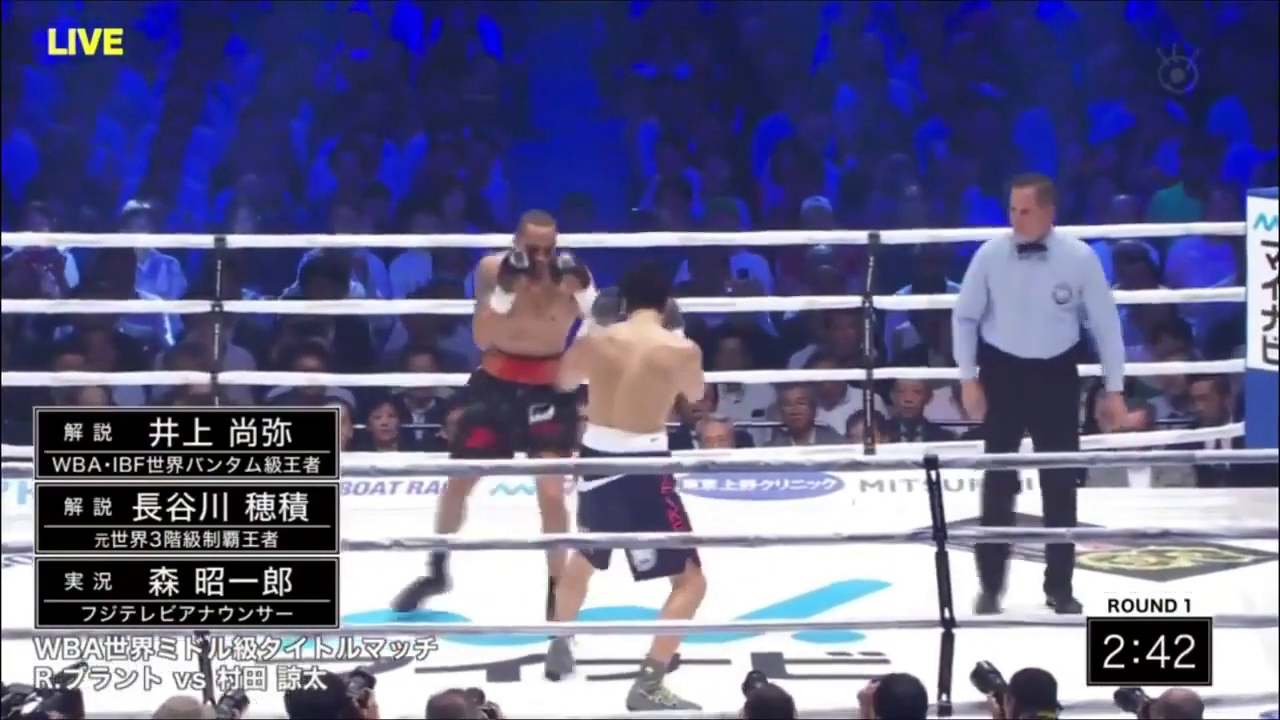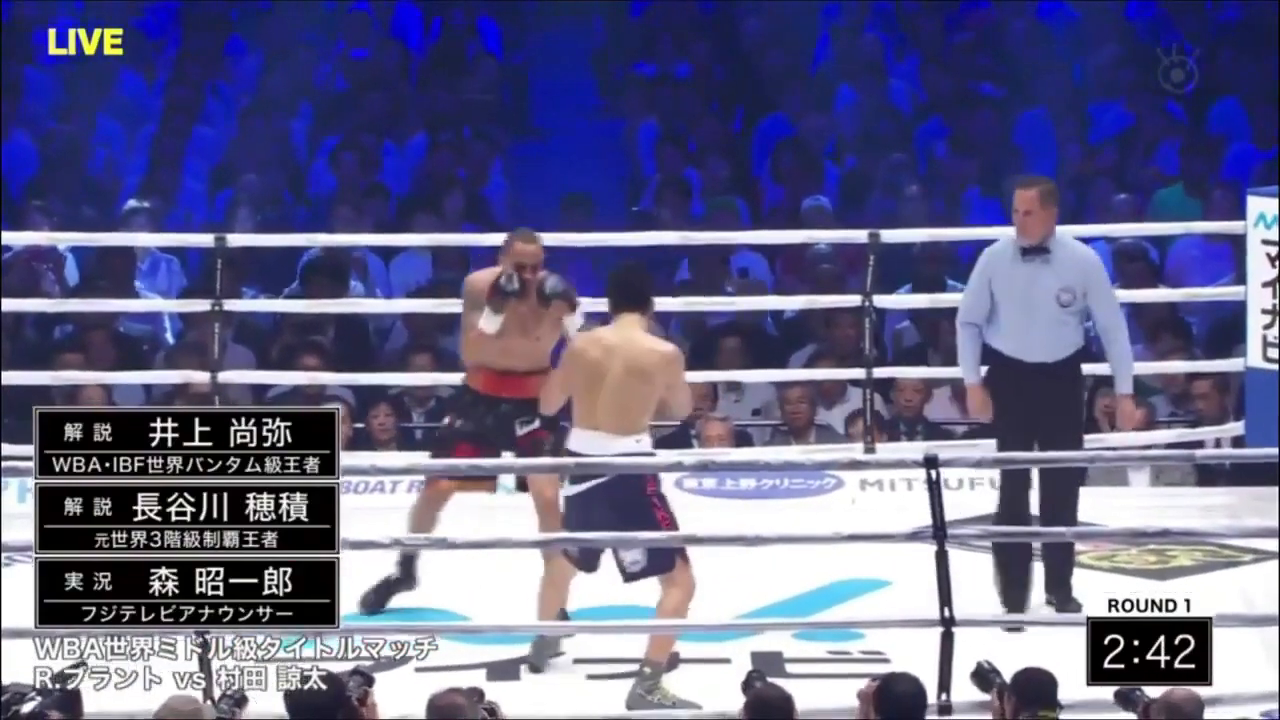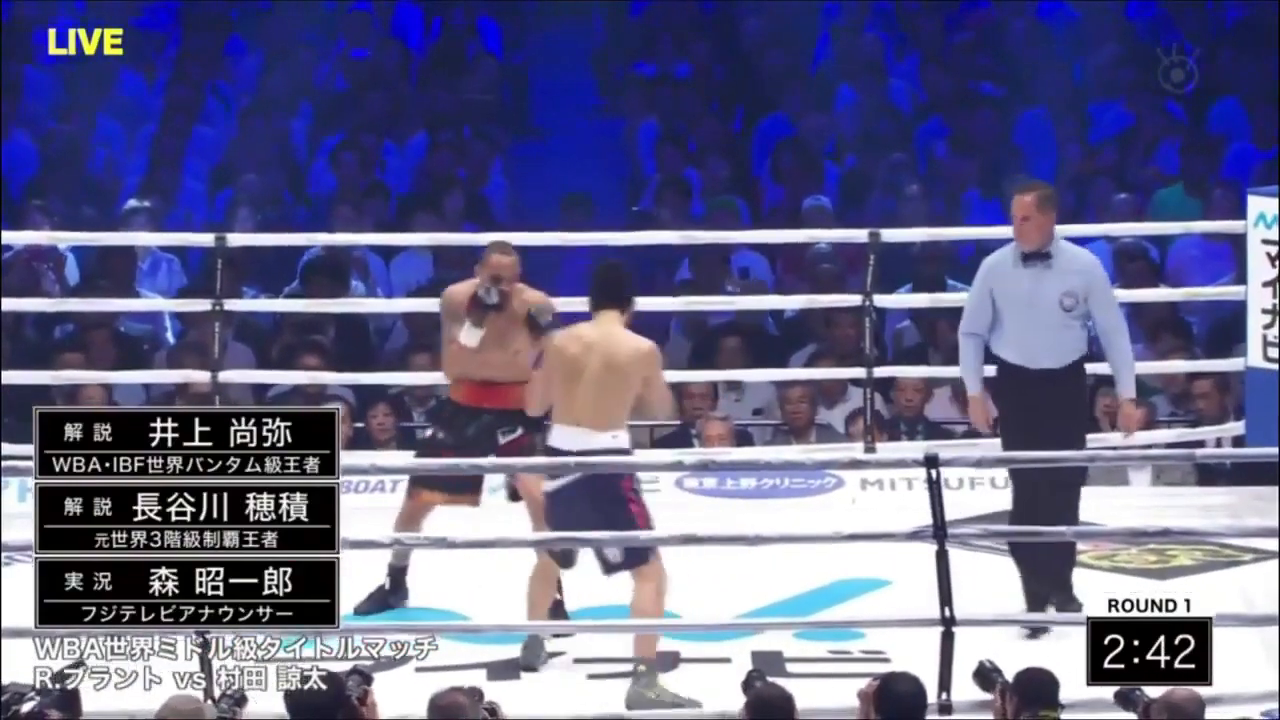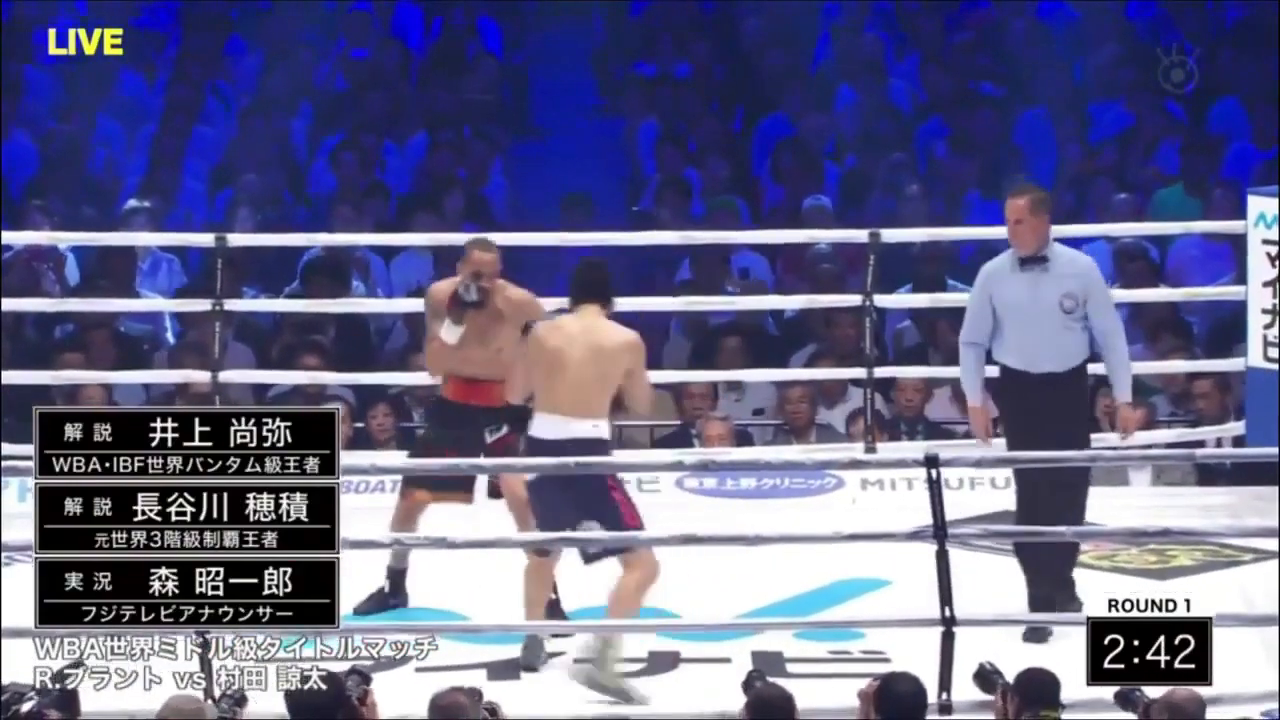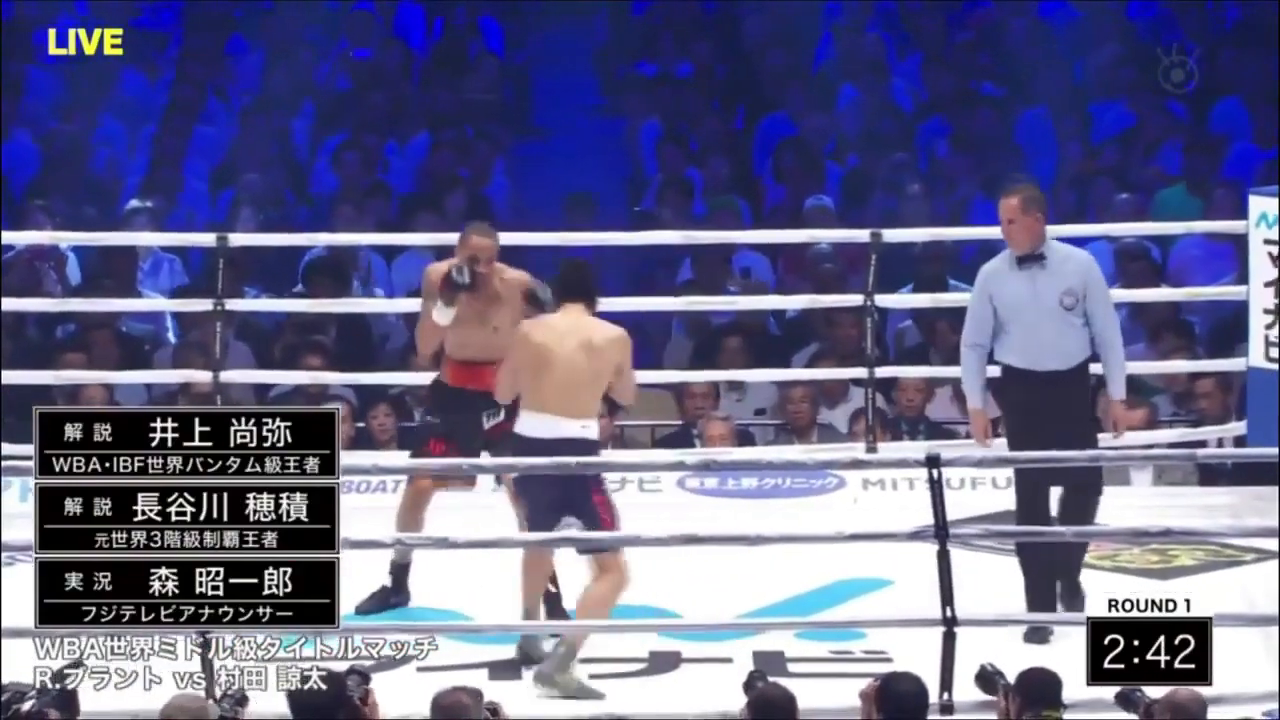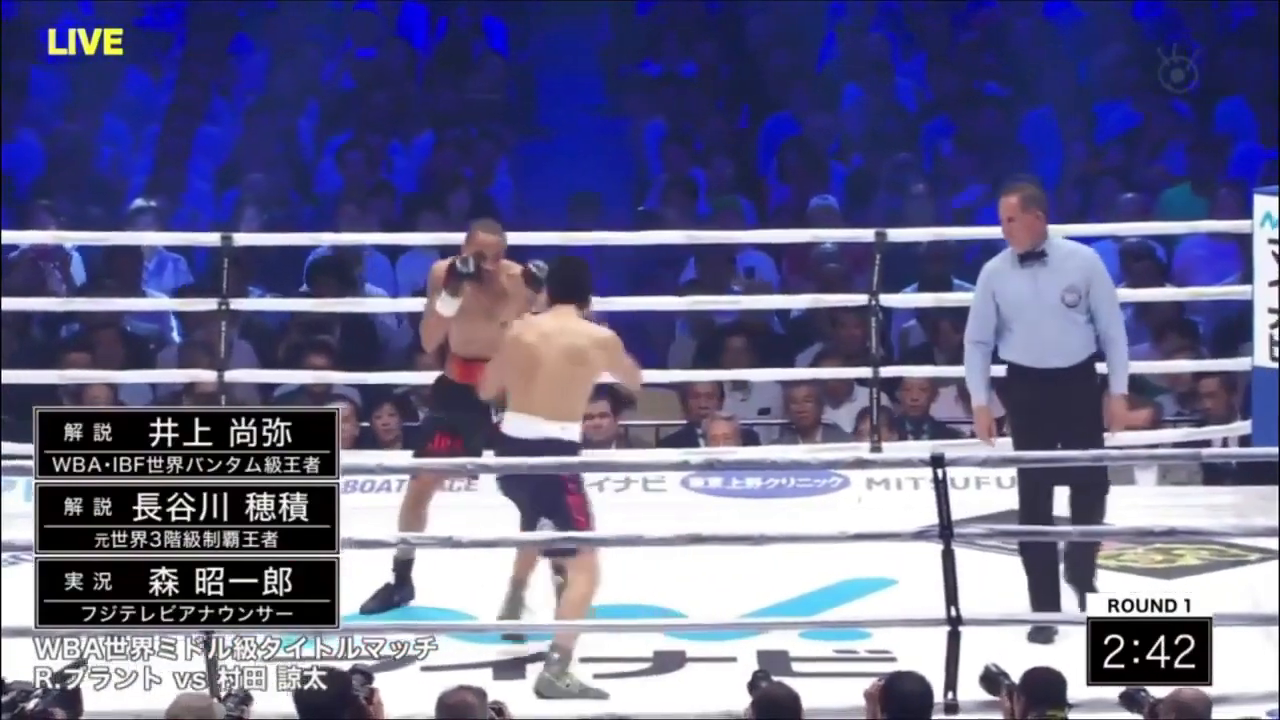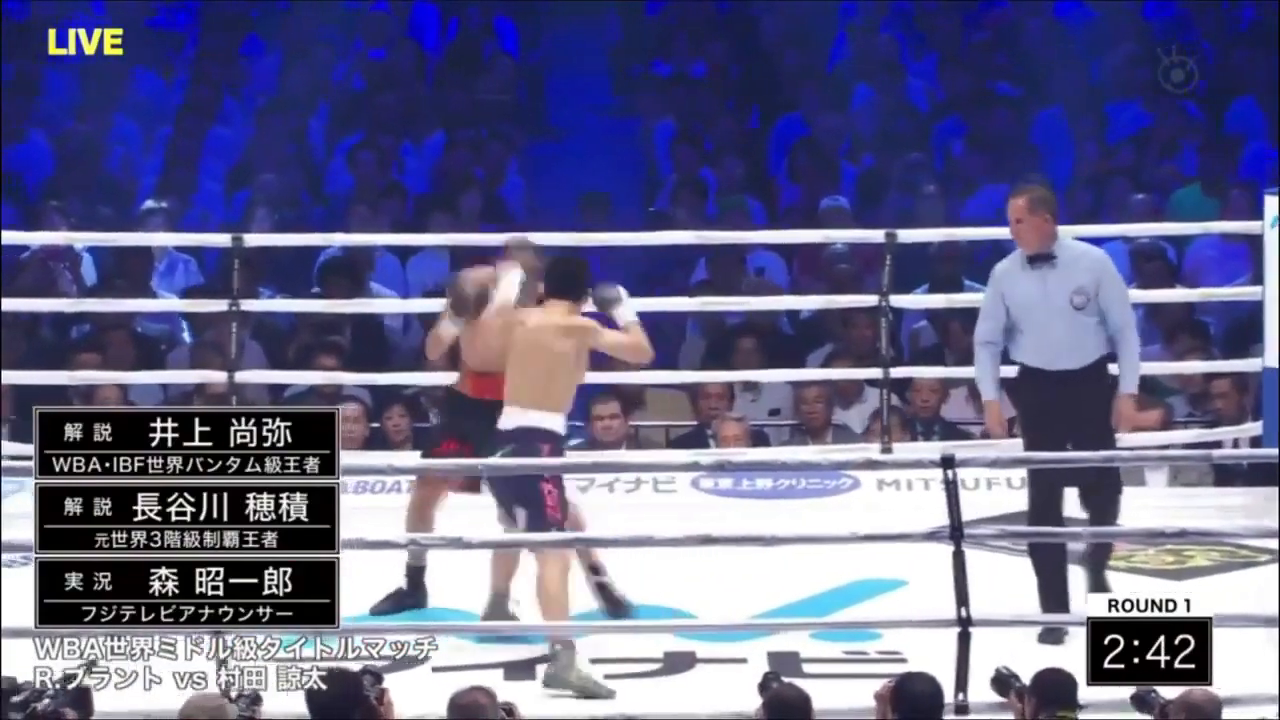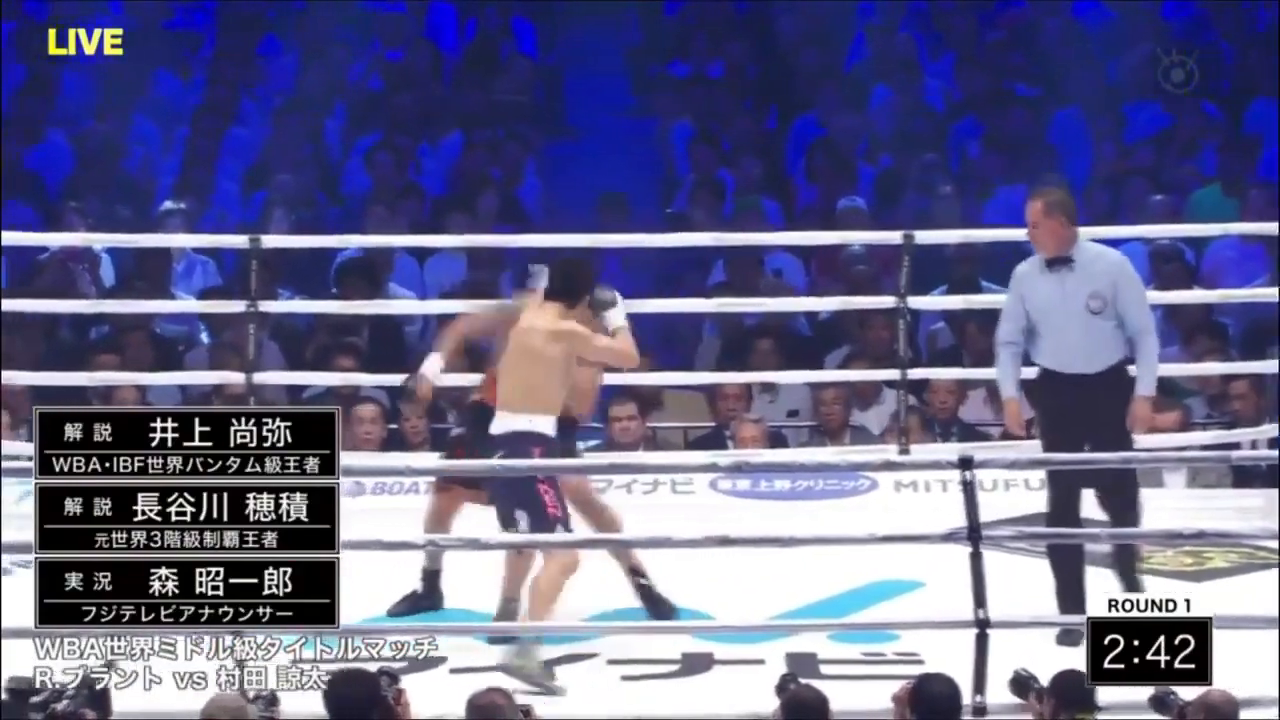
dt=0.1s
person 1, frame 1
left shoulder: (1079, 258)
right shoulder: (990, 255)
left elbow: (1105, 323)
right elbow: (965, 318)
left wrist: (1114, 389)
right wrist: (968, 378)
left hip: (1057, 374)
right hip: (1003, 372)
left knee: (1061, 481)
right knee: (1000, 477)
left ankle: (1058, 584)
right ankle: (991, 581)
person 1, frame 2
left shoulder: (1083, 260)
right shoulder: (994, 258)
left elbow: (1112, 325)
right elbow: (969, 322)
left wrist: (1124, 391)
right wrist: (973, 382)
left hip: (1061, 378)
right hip: (1008, 377)
left knee: (1063, 483)
right knee: (1014, 482)
left ankle: (1059, 583)
right ankle: (1013, 593)
person 1, frame 3
left shoulder: (1084, 265)
right shoulder: (994, 267)
left elbow: (1113, 330)
right elbow: (971, 332)
left wrist: (1126, 394)
right wrist: (974, 391)
left hip: (1067, 384)
right hip: (1016, 385)
left knee: (1065, 487)
right knee: (1027, 490)
left ankle: (1059, 583)
right ankle: (1037, 600)
person 1, frame 4
left shoulder: (1080, 268)
right shoulder: (993, 274)
left elbow: (1110, 334)
right elbow: (971, 342)
left wrist: (1123, 397)
right wrist: (974, 401)
left hip: (1070, 388)
right hip: (1019, 391)
left knee: (1071, 490)
right knee: (1032, 495)
left ankle: (1061, 583)
right ankle: (1041, 604)
person 1, frame 5
left shoulder: (1080, 264)
right shoulder: (992, 275)
left elbow: (1108, 332)
right elbow: (973, 344)
left wrist: (1117, 395)
right wrist: (976, 405)
left hip: (1074, 386)
right hip: (1021, 390)
left knee: (1085, 485)
right knee: (1031, 497)
left ankle: (1066, 573)
right ankle: (1041, 606)
person 1, frame 6
left shoulder: (1083, 261)
right shoulder: (994, 273)
left elbow: (1112, 328)
right elbow: (977, 342)
left wrist: (1118, 390)
right wrist: (980, 402)
left hip: (1079, 383)
right hip: (1026, 388)
left knee: (1092, 483)
right knee: (1034, 496)
left ankle: (1080, 567)
right ankle: (1045, 606)
person 1, frame 7
left shoulder: (1093, 262)
right shoulder: (1004, 274)
left elbow: (1124, 328)
right elbow: (987, 341)
left wrist: (1128, 391)
right wrist: (990, 398)
left hip: (1090, 384)
right hip: (1037, 388)
left knee: (1102, 486)
right knee: (1044, 497)
left ankle: (1097, 562)
right ankle: (1055, 608)
person 1, frame 8
left shoulder: (1111, 265)
right shoulder: (1025, 275)
left elbow: (1144, 332)
right elbow: (1009, 341)
left wrist: (1144, 393)
right wrist: (1010, 396)
left hip: (1108, 387)
right hip: (1056, 391)
left knee: (1120, 489)
right knee: (1063, 498)
left ankle: (1126, 568)
right ankle: (1072, 610)
person 2, frame 1
left shoulder: (596, 339)
right shoulder: (683, 351)
left elbow: (564, 380)
right elbow: (695, 394)
left hip: (596, 462)
right hip: (642, 472)
left knee: (583, 558)
right knee: (689, 582)
left ankle: (558, 648)
right ankle: (648, 685)
person 2, frame 2
left shoulder: (581, 345)
right shoulder: (665, 354)
left elbow: (548, 403)
right elbow: (681, 410)
right hip: (627, 474)
left knee: (567, 561)
right knee: (679, 581)
left ankle: (542, 645)
right ankle: (648, 685)
person 2, frame 3
left shoulder: (560, 341)
right shoulder: (643, 350)
left elbow: (533, 405)
right elbow: (663, 412)
left hip: (559, 462)
right hip: (604, 467)
left knee: (551, 556)
right knee: (650, 574)
left ankle: (533, 645)
right ankle: (645, 683)
person 2, frame 4
left shoulder: (542, 332)
right shoulder: (627, 340)
right elbow: (641, 404)
left hip: (542, 451)
right hip: (586, 456)
left knee: (543, 552)
right knee: (641, 564)
left ankle: (533, 645)
right ankle: (599, 660)
person 2, frame 5
left shoulder: (530, 331)
right shoulder: (614, 337)
left elbow: (502, 393)
right elbow: (626, 397)
left hip: (527, 448)
right hip: (573, 455)
left knee: (540, 540)
right knee: (612, 571)
left ankle: (530, 635)
right ankle: (559, 663)
person 2, frame 6
left shoulder: (520, 330)
right shoulder: (601, 339)
left elbow: (487, 389)
right elbow: (633, 382)
left hip: (513, 447)
right hip: (555, 455)
left knee: (537, 527)
right knee: (583, 569)
left ankle: (513, 603)
right ankle: (555, 670)
person 2, frame 7
left shoulder: (524, 320)
right shoulder: (577, 327)
right elbow: (642, 353)
right wrist: (622, 308)
left hip: (509, 443)
right hip: (536, 445)
left knee: (529, 534)
right knee: (556, 556)
right ankle: (562, 662)
person 2, frame 8
left shoulder: (524, 322)
right shoulder: (567, 332)
right elbow: (628, 358)
right wrist: (614, 312)
left hip: (504, 447)
right hip: (528, 449)
left knee: (525, 536)
right knee: (563, 556)
left ankle: (517, 635)
right ankle: (525, 651)
person 3, frame 1
left shoulder: (569, 275)
right shoulder: (491, 267)
right elbow: (482, 339)
left wrist: (583, 286)
right wrist: (506, 287)
left hip: (548, 386)
right hip: (496, 381)
left knee: (550, 494)
right knee: (459, 480)
left ankle: (556, 594)
right ankle: (436, 571)
person 3, frame 2
left shoulder: (553, 291)
right shoulder: (478, 285)
right elbow: (469, 354)
left wrist: (568, 310)
right wrist: (494, 308)
left hip: (533, 400)
right hip: (480, 396)
left knee: (547, 497)
right knee: (434, 490)
right ankle: (403, 572)
person 3, frame 3
left shoulder: (536, 304)
right shoulder: (455, 299)
right elbow: (450, 367)
right wrist: (474, 322)
left hip: (515, 410)
right hip: (462, 408)
left knee: (538, 499)
right knee: (416, 501)
left ankle: (551, 597)
right ankle: (394, 585)
person 3, frame 4
left shoulder: (523, 303)
right shoulder: (440, 295)
right elbow: (434, 366)
right wrist: (456, 318)
left hip: (505, 407)
right hip: (454, 406)
left knee: (521, 498)
right knee: (411, 499)
left ankle: (547, 596)
right ankle: (394, 587)
person 3, frame 5
left shoulder: (519, 284)
right shoulder: (437, 276)
right elbow: (425, 348)
left wrist: (541, 310)
right wrist: (447, 301)
right hip: (455, 390)
right knee: (417, 488)
left ankle: (549, 589)
right ankle: (397, 583)
person 3, frame 6
left shoulder: (520, 280)
right shoulder: (443, 273)
right elbow: (429, 343)
left wrist: (541, 294)
right wrist: (451, 293)
right hip: (458, 385)
right knee: (421, 483)
right ankle: (401, 579)
person 3, frame 7
right shoulder: (471, 284)
right elbow: (434, 353)
right wrist: (453, 320)
right hip: (469, 399)
right knee: (425, 491)
left ankle: (599, 580)
right ankle: (414, 586)
person 3, frame 8
right shoulder: (520, 315)
left elbow: (582, 408)
right elbow: (463, 328)
right wrist: (433, 364)
right hip: (493, 408)
left knee: (584, 498)
right knee: (445, 497)
left ankle: (641, 583)
right ankle: (429, 588)
